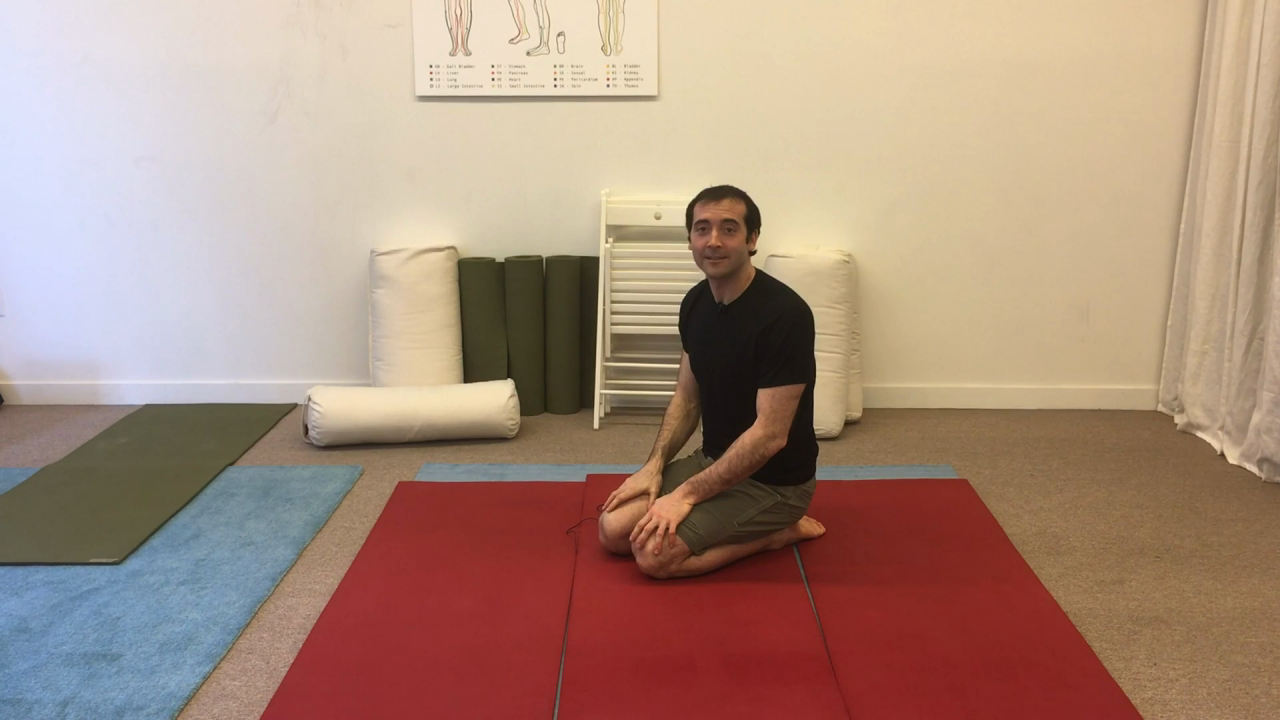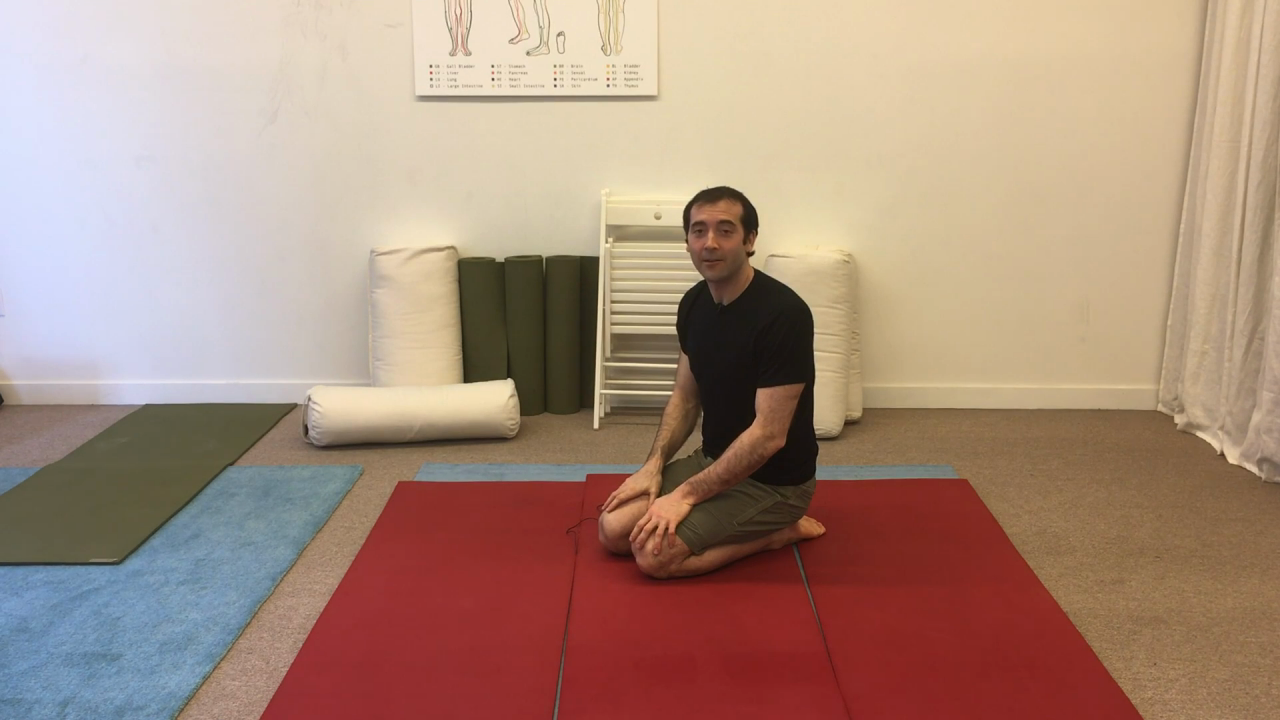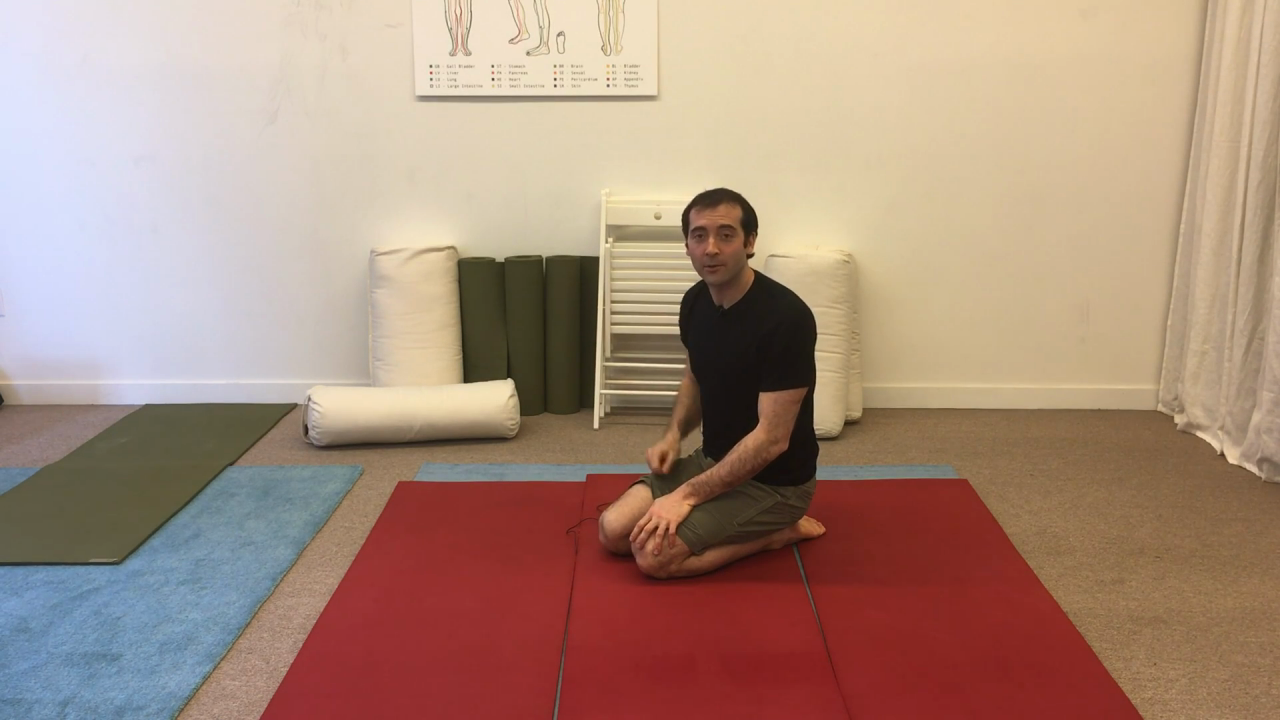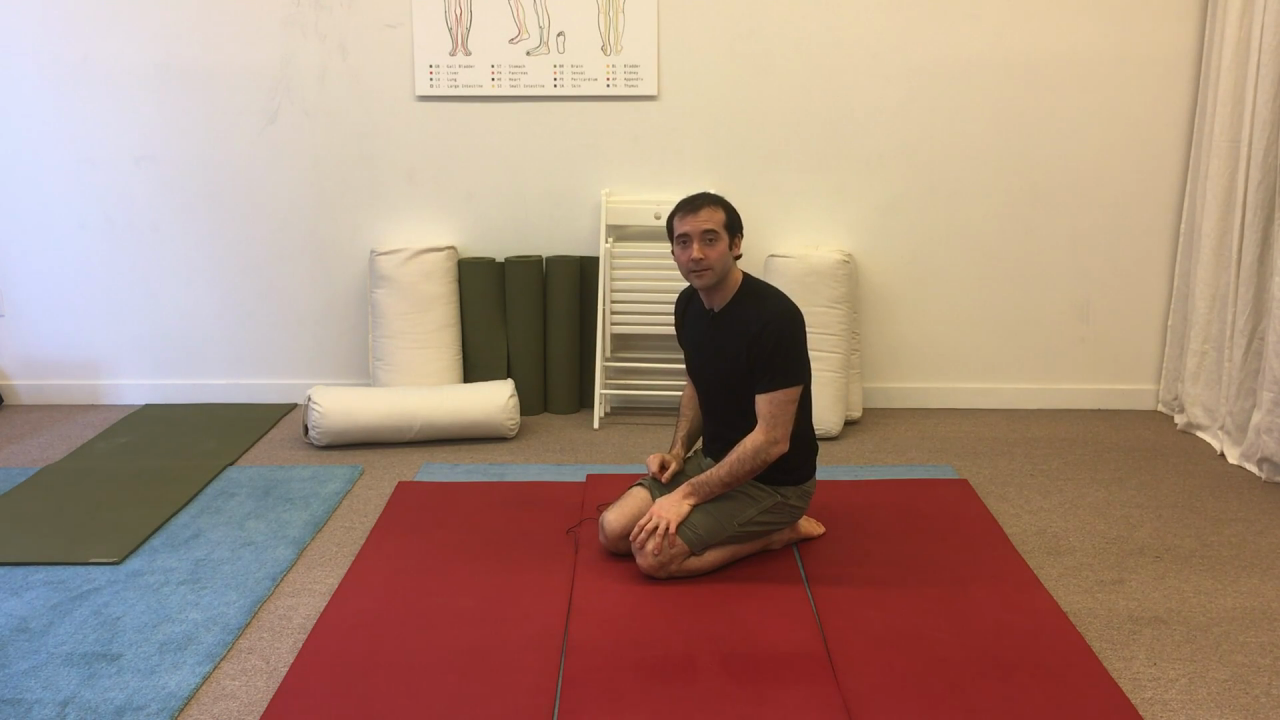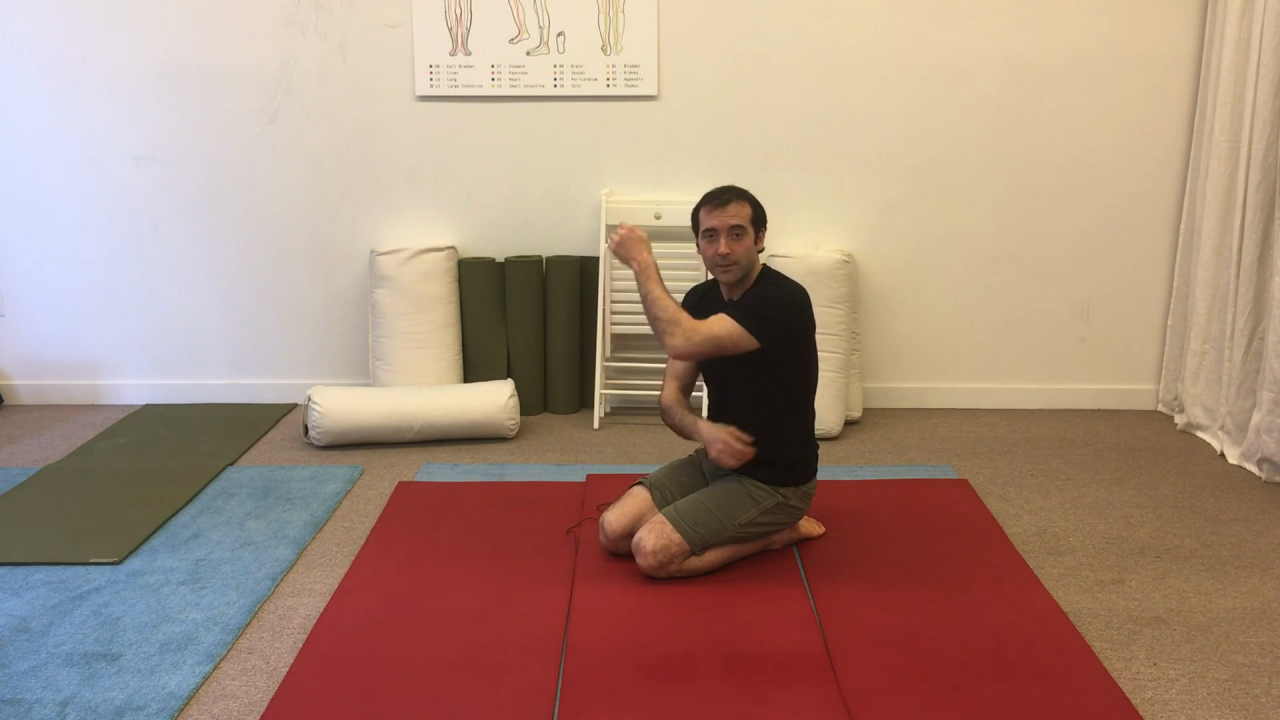
dt=1s
person 1, frame 1
left shoulder: (784, 315)
right shoulder: (695, 303)
left elbow: (770, 435)
right elbow: (686, 397)
left wrist: (688, 495)
right wrist: (655, 465)
left hip: (772, 480)
right hip: (713, 459)
left knee: (653, 553)
right knee: (614, 529)
left ankle: (779, 531)
right ankle: (759, 528)
person 1, frame 2
left shoulder: (782, 314)
right shoulder: (694, 304)
left elbow: (768, 435)
right elbow: (685, 397)
left wrist: (686, 495)
right wrist: (654, 465)
left hip: (772, 480)
right hip: (714, 459)
left knee: (653, 554)
right knee: (614, 529)
left ankle: (779, 530)
person 1, frame 3
left shoulder: (785, 318)
right shoulder: (695, 302)
left elbow: (772, 438)
left wrist: (688, 495)
right wrist: (673, 435)
left hip: (772, 481)
right hip: (715, 459)
left knee: (653, 554)
right knee: (614, 530)
left ankle: (778, 531)
right ankle: (759, 528)
person 1, frame 4
left shoulder: (774, 317)
right shoulder: (689, 304)
left elbow: (772, 440)
left wrist: (688, 496)
right wrist: (678, 451)
left hip: (772, 482)
right hip: (715, 460)
left knee: (653, 553)
right knee: (614, 531)
left ankle: (778, 531)
right ankle: (756, 528)
person 1, frame 5
left shoulder: (782, 300)
right shoulder: (699, 301)
left elbow: (682, 344)
right elbow: (670, 398)
left wrist: (642, 262)
right wrist: (705, 432)
left hip: (774, 481)
right hip: (718, 459)
left knee: (651, 552)
right knee: (614, 531)
left ankle: (777, 531)
right ankle: (753, 527)
